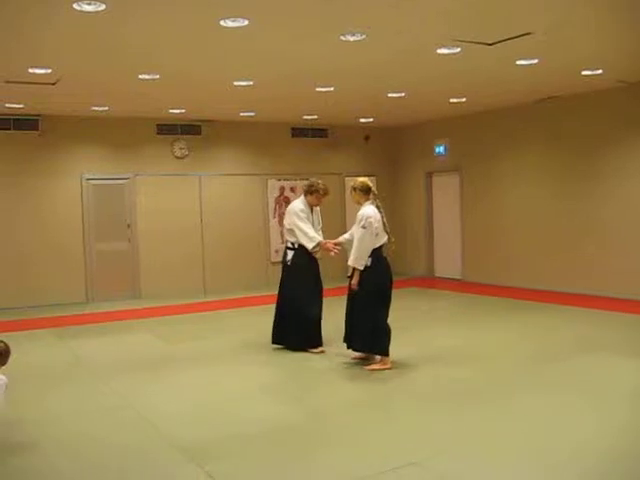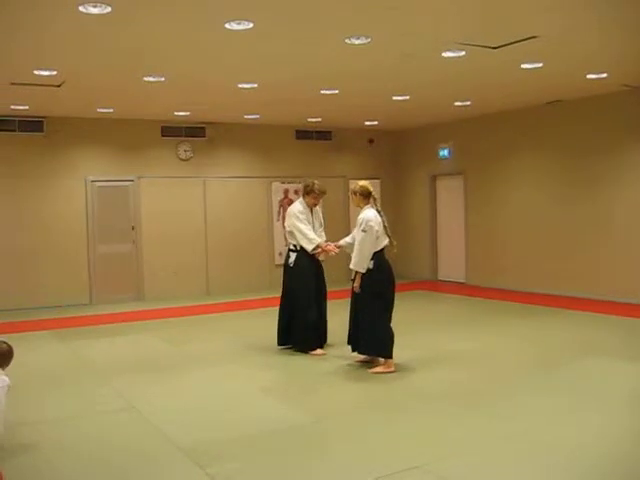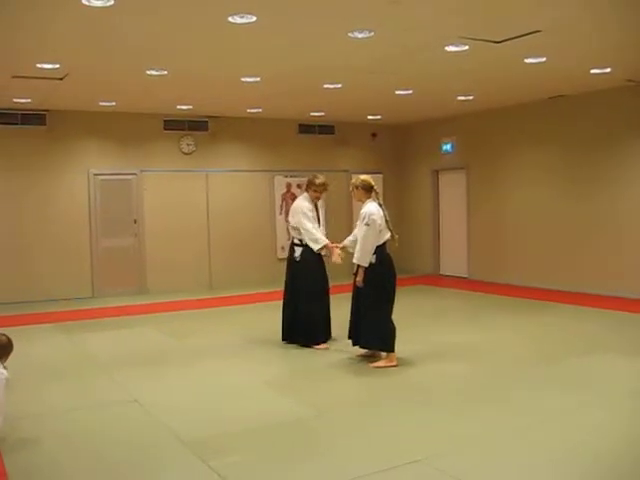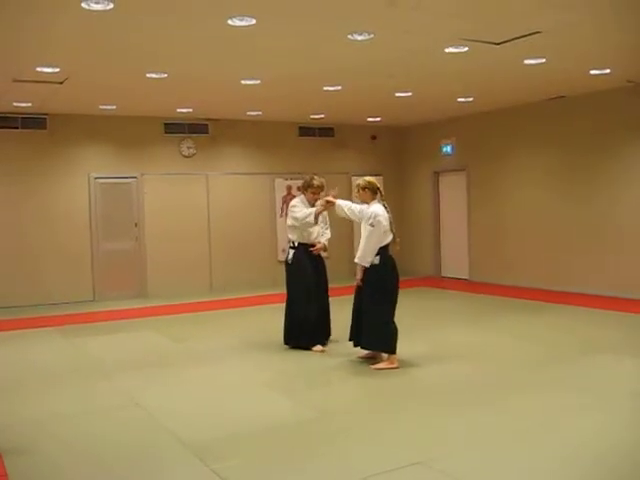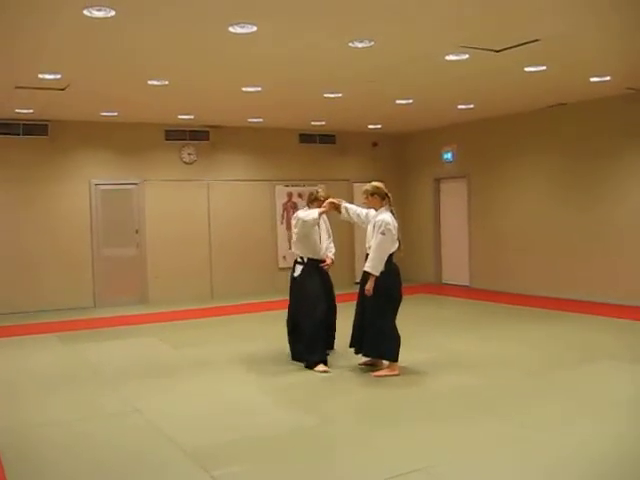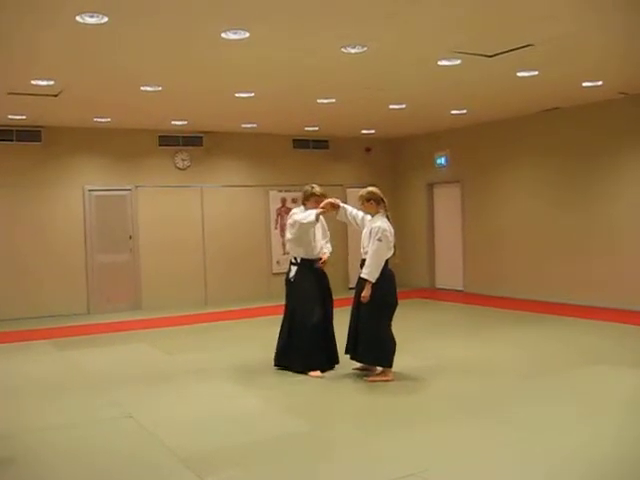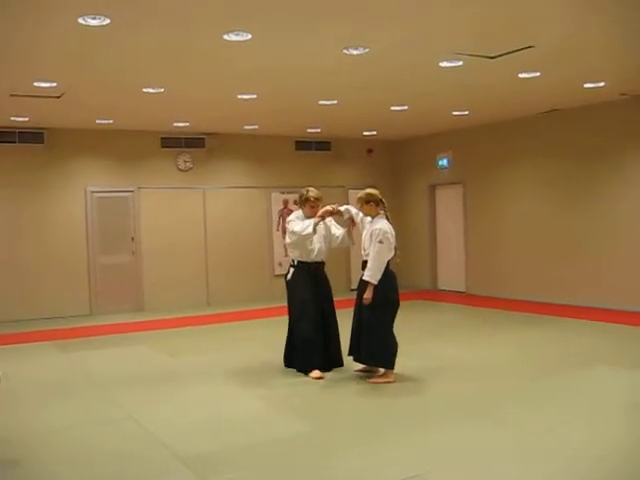
dt=0.7s
person 1, frame 1
left shoulder: (366, 213)
right shoulder: (374, 210)
left elbow: (362, 246)
right elbow: (355, 235)
left wrist: (356, 274)
right wrist: (335, 242)
left hip: (371, 268)
right hip: (376, 265)
left knee: (374, 312)
right knee: (364, 310)
left ankle: (384, 359)
right ankle: (369, 351)
person 1, frame 2
left shoulder: (367, 217)
right shoulder: (372, 213)
left elbow: (363, 249)
right elbow: (357, 238)
left wrist: (358, 277)
right wrist: (337, 245)
left hip: (374, 271)
right hip: (377, 268)
left knee: (378, 314)
right knee: (367, 312)
left ankle: (387, 362)
right ankle: (373, 354)
person 1, frame 3
left shoulder: (369, 211)
right shoulder: (372, 208)
left elbow: (366, 243)
right elbow: (360, 234)
left wrist: (361, 271)
right wrist: (344, 245)
left hip: (376, 265)
right hip: (376, 263)
left knee: (379, 309)
right knee: (367, 306)
left ankle: (390, 356)
right ankle: (374, 348)
person 1, frame 4
left shoulder: (375, 212)
right shoulder: (370, 209)
left elbow: (368, 244)
right elbow: (353, 209)
left wrist: (360, 270)
right wrist: (335, 202)
left hip: (379, 266)
right hip: (377, 265)
left knee: (381, 311)
right knee: (368, 308)
left ankle: (391, 358)
right ankle: (377, 350)
person 1, frame 5
left shoulder: (384, 220)
right shoulder: (375, 215)
left elbow: (379, 252)
right elbow: (357, 214)
left wrist: (371, 280)
right wrist: (339, 205)
left hip: (384, 274)
right hip: (377, 271)
left knee: (383, 318)
right knee: (370, 315)
left ankle: (392, 365)
right ankle: (377, 358)
person 1, frame 6
left shoulder: (380, 226)
right shoulder: (371, 220)
left elbow: (376, 259)
right elbow: (353, 215)
left wrist: (368, 286)
right wrist: (337, 206)
left hip: (379, 280)
right hip: (372, 276)
left knee: (378, 324)
right knee: (365, 321)
left ankle: (386, 371)
right ankle: (371, 363)
person 1, frame 7
left shoulder: (381, 228)
right shoulder: (371, 222)
left elbow: (377, 261)
right elbow: (354, 213)
left wrist: (370, 288)
right wrist: (340, 210)
left hip: (381, 281)
right hip: (372, 277)
left knee: (381, 325)
right knee: (367, 322)
left ankle: (388, 372)
right ankle: (374, 364)
person 2, frame 1
left shoulder: (314, 209)
right shoulder: (296, 208)
right elbow: (305, 232)
left wrist: (322, 245)
right wrist: (323, 244)
left hip: (308, 255)
right hip: (296, 256)
left knee: (313, 296)
right knee: (302, 299)
left ankle: (295, 338)
right ankle: (308, 341)
person 2, frame 2
left shoulder: (315, 210)
right shoulder: (295, 210)
left elbow: (319, 231)
right elbow: (305, 234)
left wrist: (322, 247)
right wrist: (323, 245)
left hip: (311, 258)
right hip: (298, 258)
left knee: (317, 298)
right knee: (303, 301)
left ankle: (311, 339)
right ankle: (307, 343)
person 2, frame 3
left shoulder: (316, 204)
right shoulder: (301, 205)
right elbow: (310, 231)
left wrist: (326, 245)
right wrist: (329, 246)
left hip: (313, 251)
right hip: (302, 252)
left knee: (319, 292)
right knee: (307, 295)
left ankle: (303, 334)
right ankle: (311, 337)
person 2, frame 4
left shoulder: (319, 206)
right shoulder: (296, 205)
left elbow: (326, 228)
right elbow: (303, 219)
left wrist: (323, 243)
right wrist: (319, 210)
left hip: (315, 254)
right hip: (299, 254)
left knee: (319, 296)
right knee: (303, 298)
left ankle: (318, 335)
right ankle: (307, 339)
person 2, frame 5
left shoulder: (323, 219)
right shoulder: (300, 216)
left elbow: (328, 241)
right elbow: (306, 220)
left wrist: (330, 257)
right wrist: (321, 211)
left hip: (320, 268)
right hip: (304, 269)
left knee: (327, 309)
right knee: (312, 312)
left ankle: (321, 345)
right ankle: (315, 359)
person 2, frame 6
left shoulder: (318, 218)
right shoulder: (296, 215)
left elbow: (324, 240)
right elbow: (302, 222)
left wrist: (326, 254)
right wrist: (321, 211)
left hip: (317, 269)
right hip: (300, 270)
left knee: (323, 315)
right knee: (306, 316)
left ankle: (322, 358)
right ankle: (309, 363)
person 2, frame 7
left shoulder: (325, 219)
right shoulder: (294, 220)
left elbow: (338, 239)
right elbow: (300, 233)
left wrist: (349, 228)
right wrist: (318, 219)
left hip: (318, 272)
right hip: (300, 273)
left knee: (326, 316)
right knee: (305, 318)
left ankle: (326, 359)
right ankle: (309, 364)
